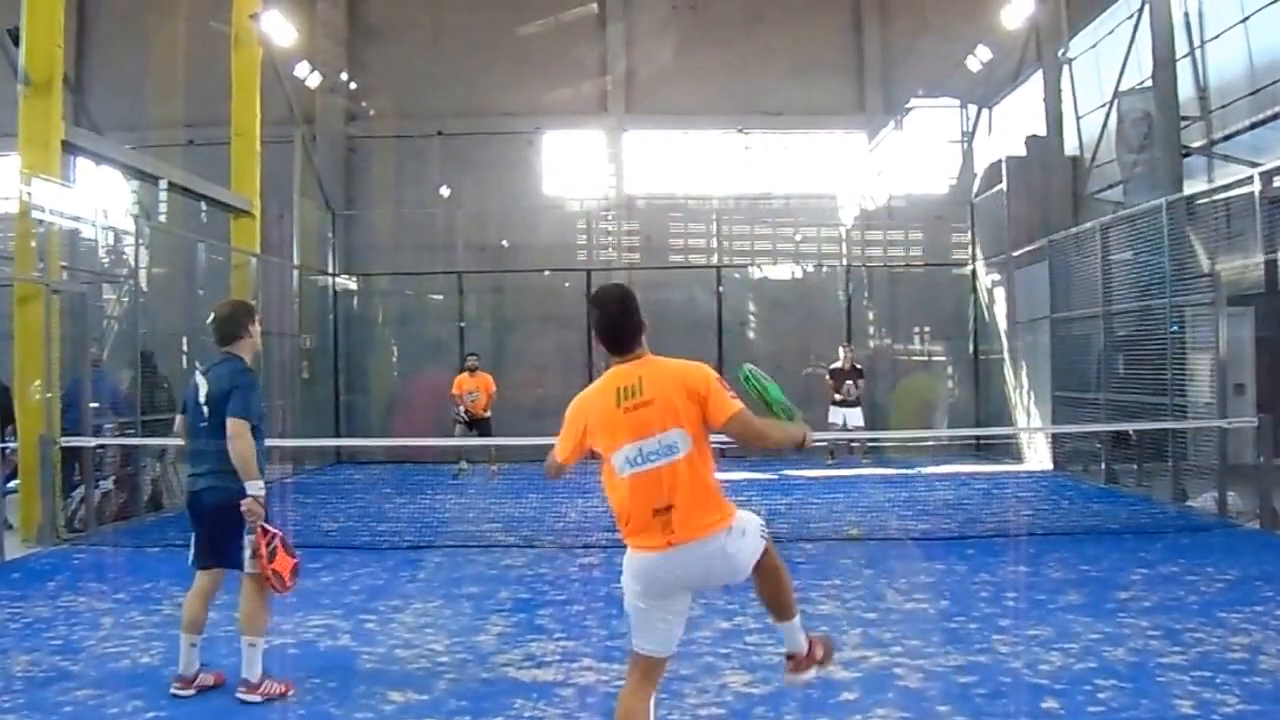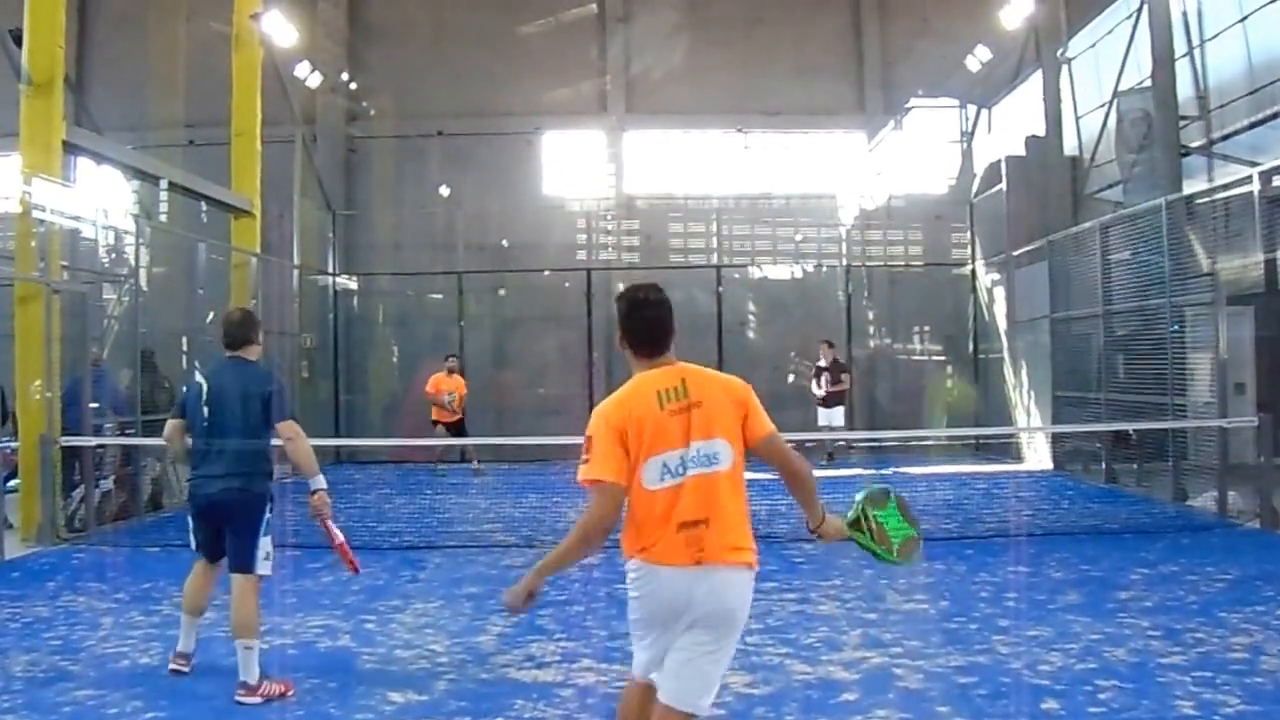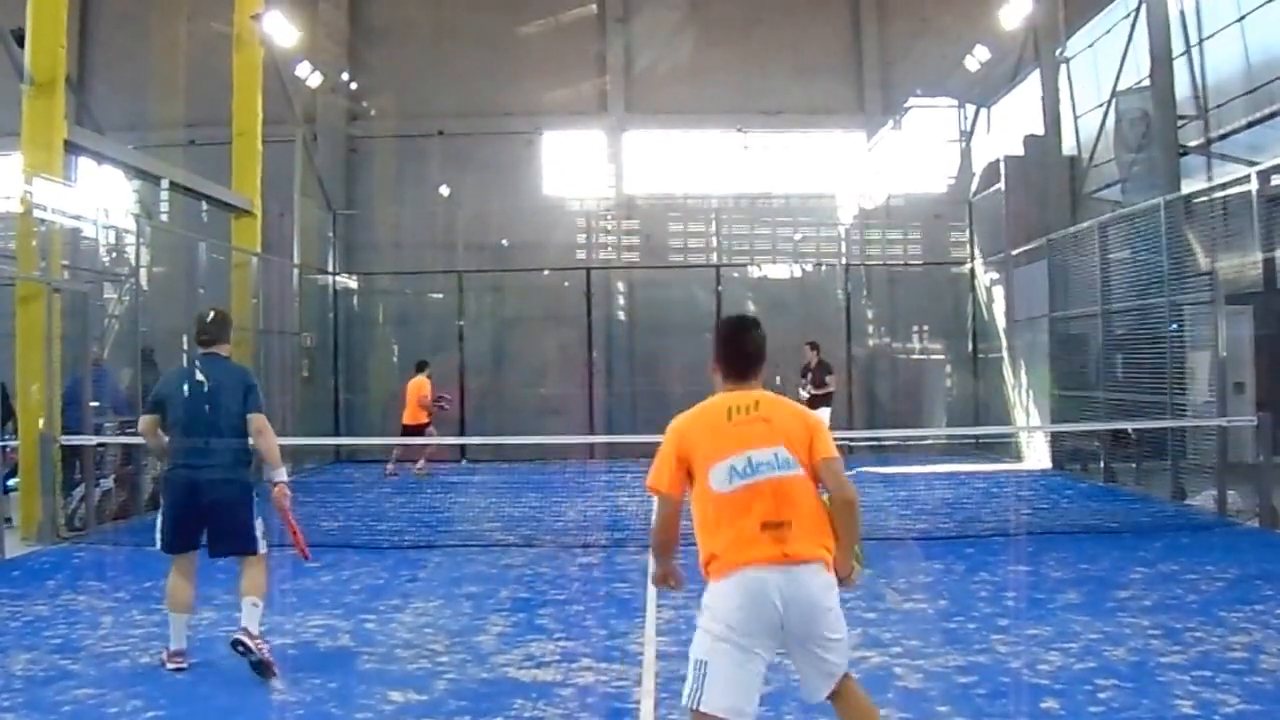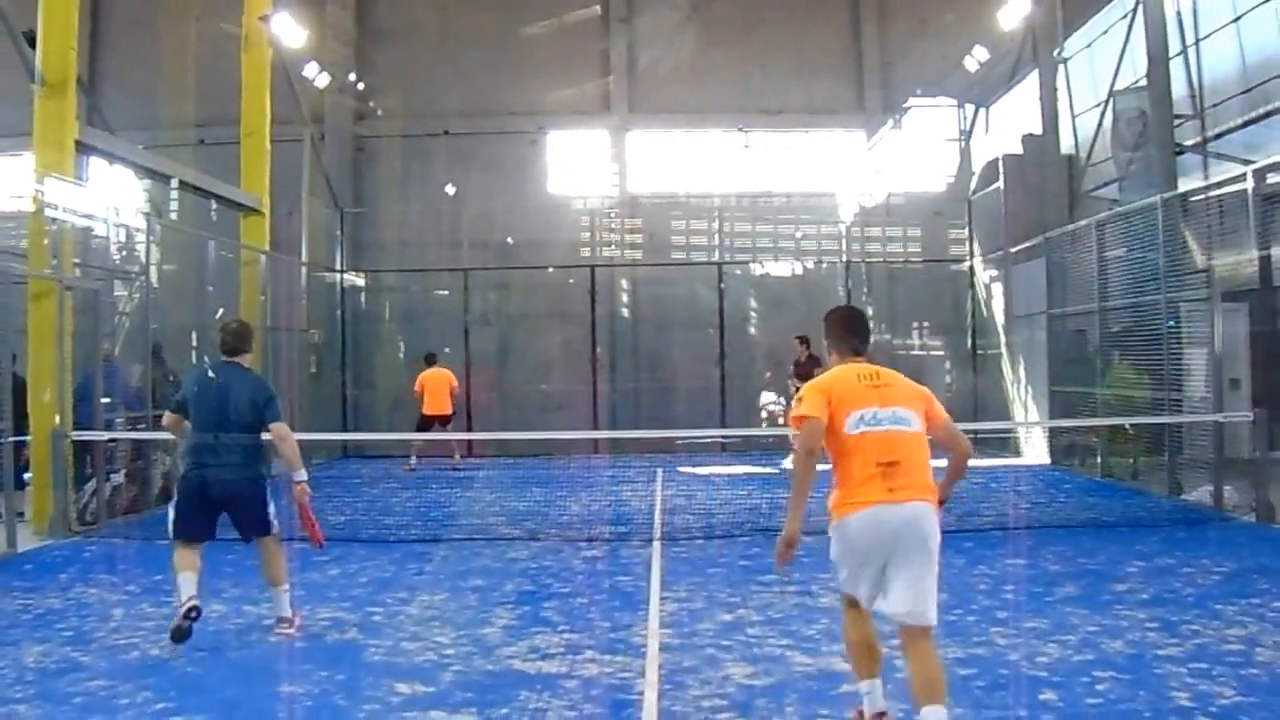
dt=0.4s
person 1, frame 1
left shoulder: (585, 405)
right shoulder: (691, 377)
left elbow: (555, 467)
right elbow: (755, 435)
left wrist: (557, 460)
right wrist: (796, 433)
left hip: (647, 557)
right hip: (714, 538)
left knee: (643, 674)
right knee: (758, 542)
right ankle: (799, 649)
person 1, frame 2
left shoulder: (613, 413)
right shoulder: (732, 390)
left elbow: (602, 520)
right elbow: (791, 465)
left wrist: (536, 576)
right wrist: (818, 518)
left hip: (658, 575)
right hip: (727, 577)
left knee: (644, 680)
person 1, frame 3
left shoulder: (685, 430)
right shoulder: (802, 418)
left elbow: (665, 527)
right elbow: (843, 497)
left wrist: (662, 566)
right wrist: (846, 558)
left hip: (739, 587)
right hip: (808, 578)
right knee: (839, 686)
person 1, frame 4
left shoulder: (821, 386)
right shoulder: (913, 388)
left elbow: (809, 445)
right elbow: (961, 449)
left wrist: (794, 520)
right wrist: (942, 492)
left hip: (860, 517)
right hip: (917, 514)
left knee: (855, 604)
right knee: (918, 639)
person 2, frame 1
left shoulder: (205, 375)
right shoulder: (242, 375)
left elbow: (182, 428)
right elbow: (238, 434)
right wrist: (254, 490)
left hip: (202, 489)
right hip: (232, 495)
left knee: (207, 578)
right knee: (257, 579)
left ankle: (187, 673)
right ankle: (252, 680)
person 2, frame 2
left shoulder: (200, 380)
right shoulder: (264, 380)
left elbow: (171, 434)
right elbow: (290, 436)
right wrist: (318, 485)
left hip: (202, 488)
right hip: (247, 491)
left knee: (207, 562)
right knee: (246, 580)
left ankle: (184, 651)
right ankle: (250, 682)
person 2, frame 3
left shoulder: (172, 380)
right shoulder: (241, 377)
left elbow: (146, 428)
right elbow: (260, 429)
right wrist: (279, 478)
left hip: (183, 483)
right hip: (232, 483)
left knee: (182, 564)
right knee: (254, 560)
left ankle: (176, 651)
right ankle: (249, 631)
person 2, frame 4
left shoulder: (196, 379)
right shoulder: (258, 386)
left elbow: (170, 422)
right elbow: (282, 435)
right wrist: (299, 478)
left hip: (198, 478)
right hip: (245, 479)
left knee: (186, 545)
right knee: (268, 541)
left ankle: (188, 600)
right ankle: (284, 616)
